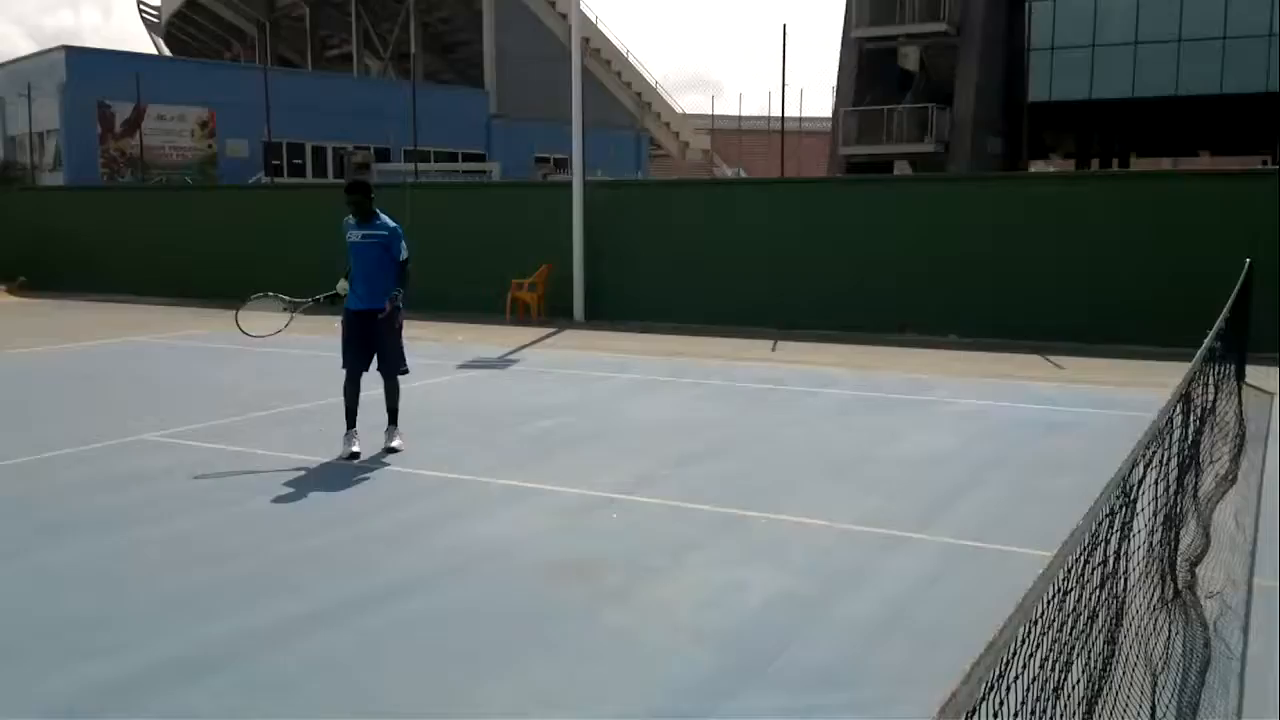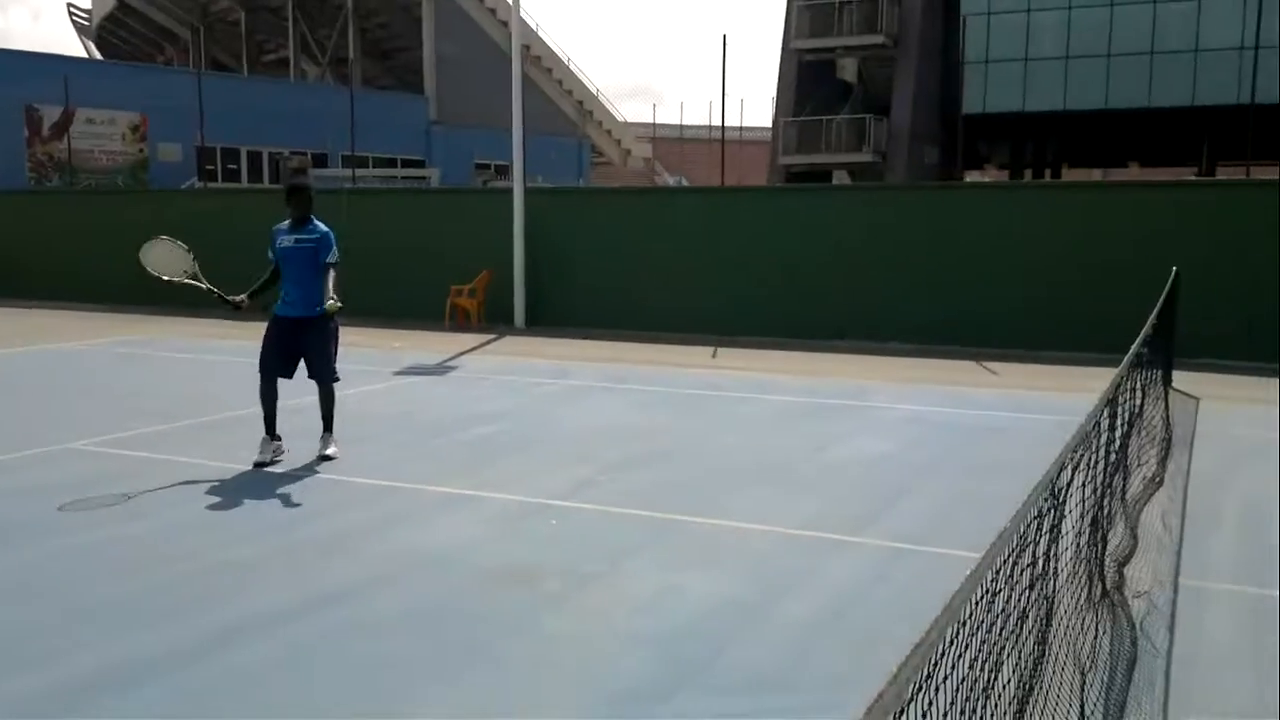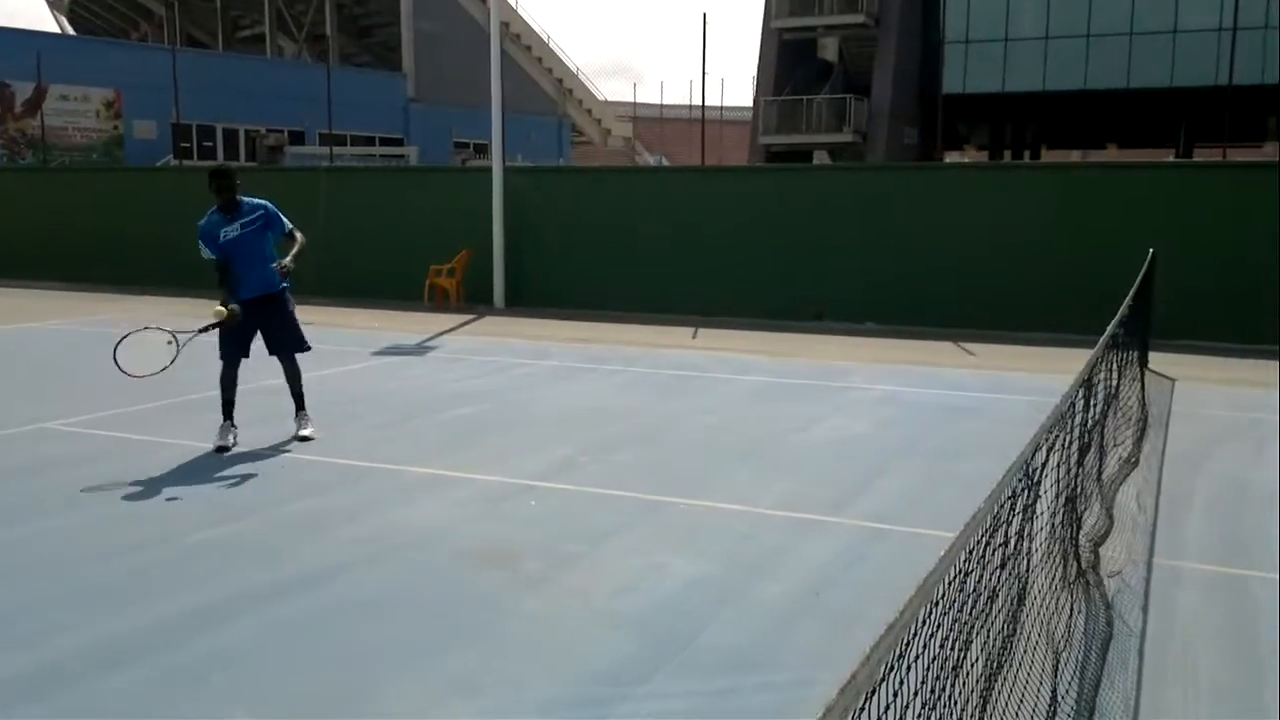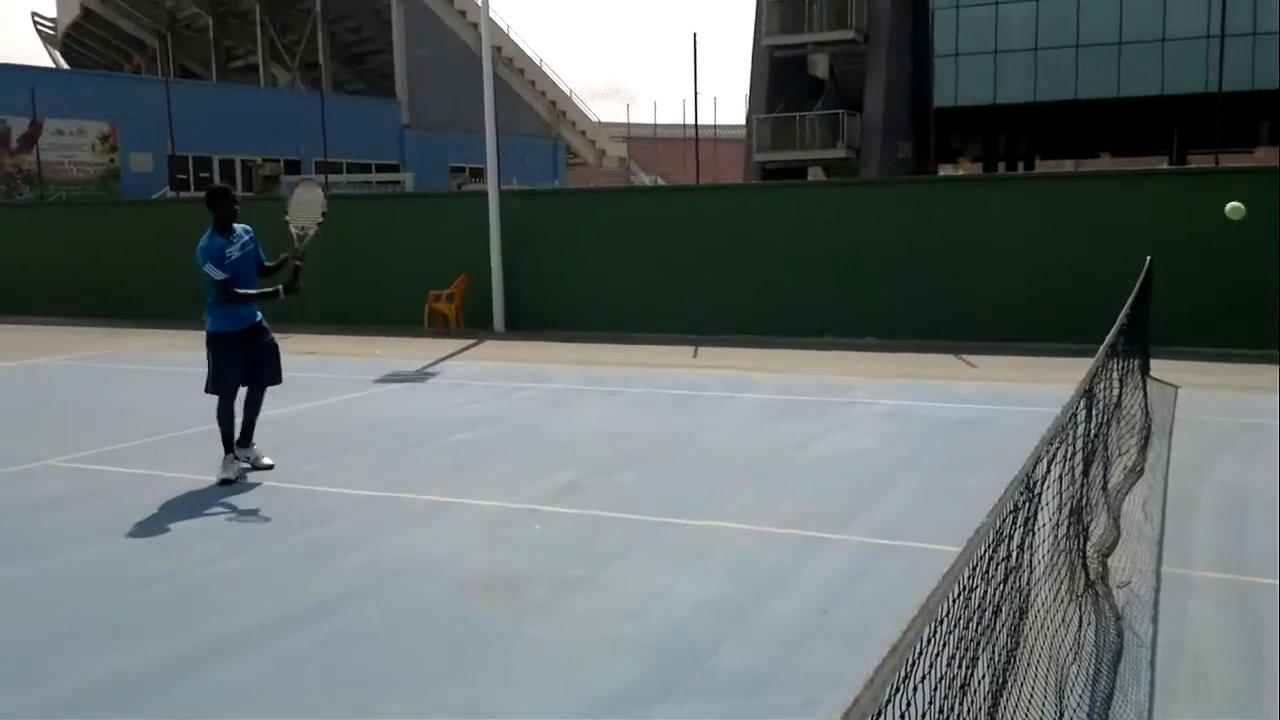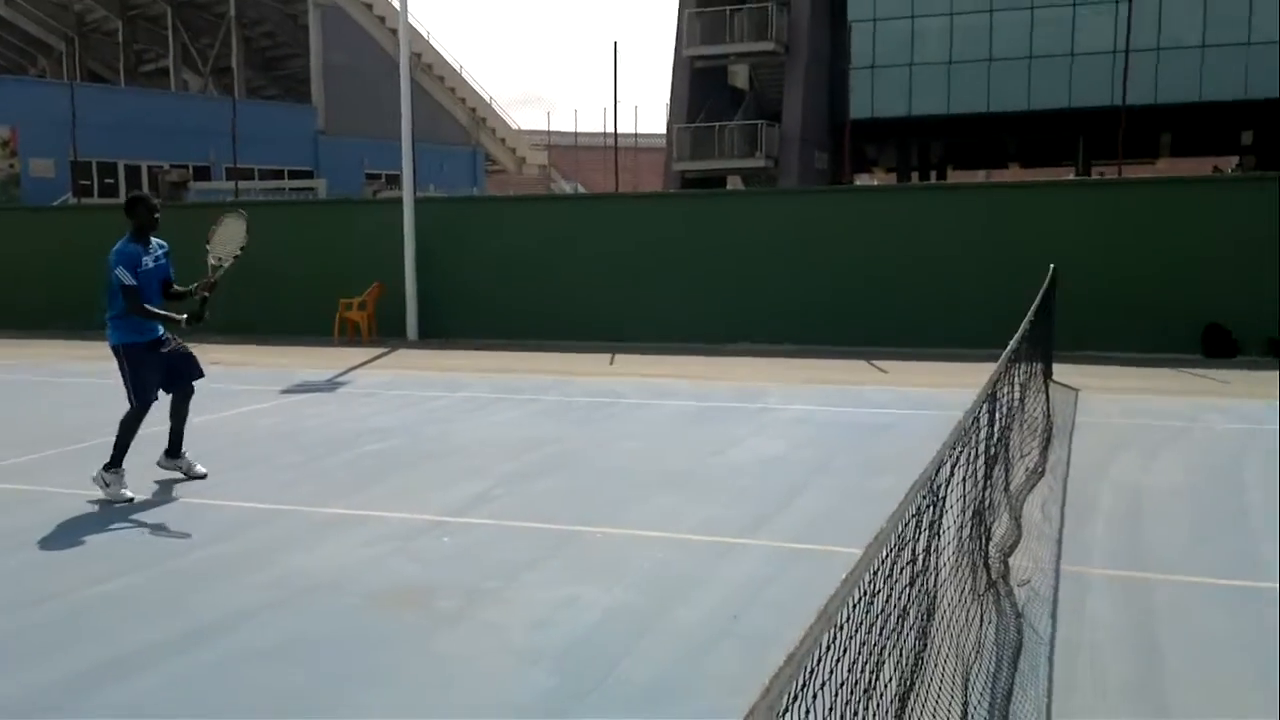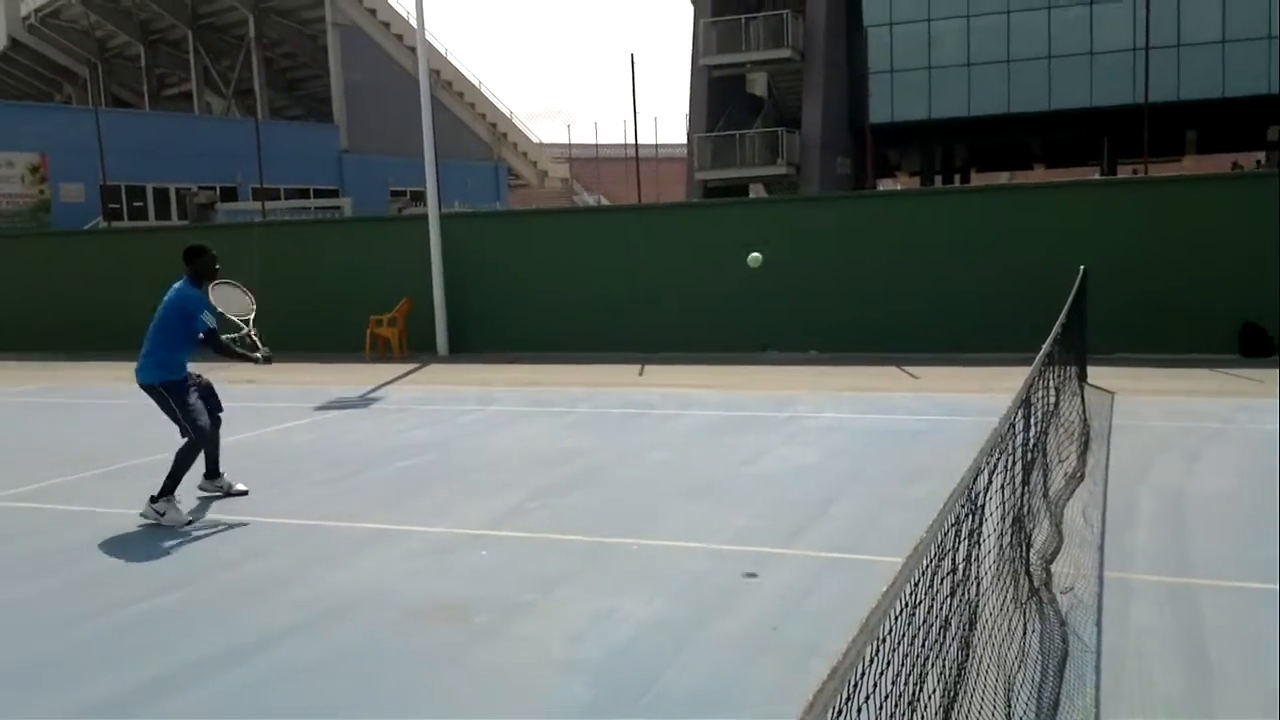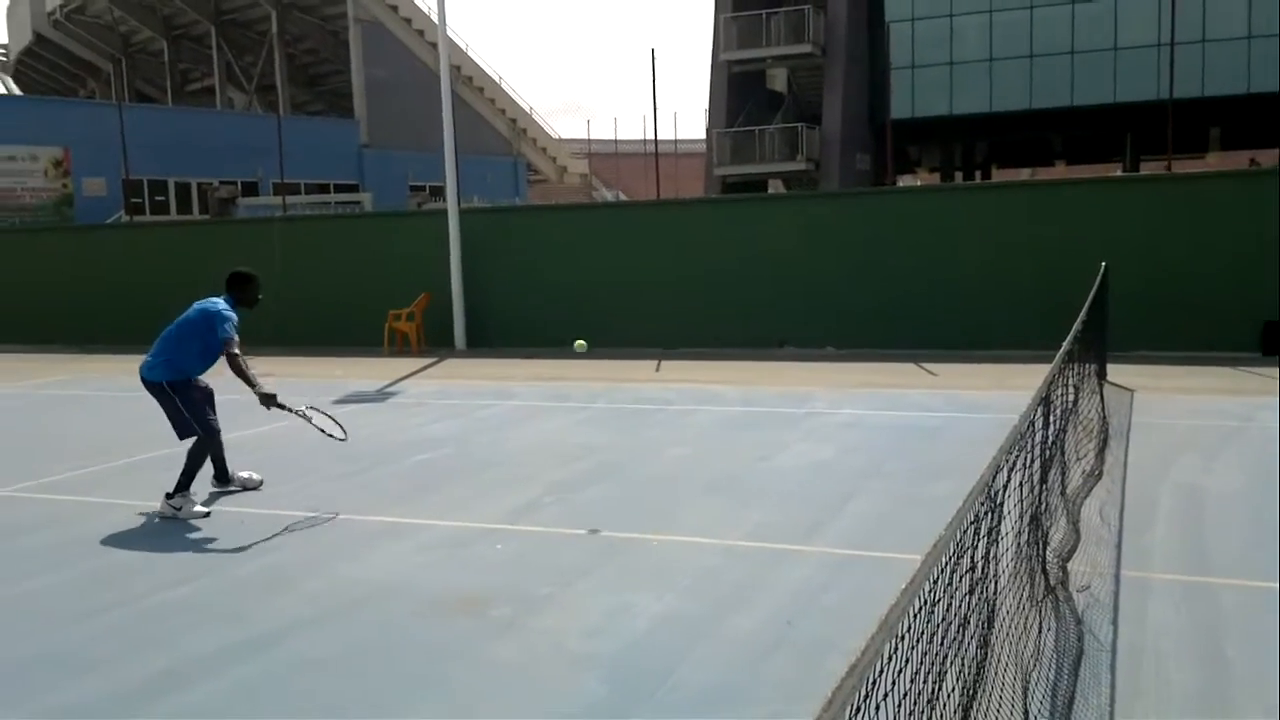
dt=0.4s
person 1, frame 1
left shoulder: (390, 230)
right shoulder: (348, 226)
left elbow: (403, 270)
left wrist: (394, 298)
right wrist: (345, 280)
left hip: (385, 310)
right hip: (354, 310)
left knee: (389, 371)
right knee: (352, 371)
left ankle: (393, 429)
right ankle: (351, 433)
person 1, frame 2
left shoulder: (322, 234)
right shoulder: (279, 232)
left elbow: (329, 271)
left wrist: (330, 296)
right wrist: (249, 295)
left hip: (316, 317)
right hip: (283, 316)
left knee: (323, 378)
right knee: (268, 376)
left ankle: (328, 436)
right ankle: (272, 441)
person 1, frame 3
left shoulder: (262, 209)
right shoulder: (208, 227)
left elbow: (296, 236)
right elbow: (222, 272)
left wrist: (289, 258)
right wrist: (230, 303)
left hip: (274, 292)
right hip: (240, 299)
left knee: (287, 354)
right knee: (231, 360)
left ankle: (301, 415)
right ankle: (228, 424)
person 1, frame 4
left shoulder: (246, 233)
right shoulder: (209, 248)
left elbow: (261, 269)
right elbow: (230, 295)
left wrist: (284, 262)
right wrist: (279, 291)
left hip: (253, 322)
right hip: (224, 329)
left knee: (259, 385)
right knee: (227, 392)
left ankle: (244, 447)
right ankle: (230, 456)
person 1, frame 5
left shoulder: (161, 248)
right shoulder: (123, 254)
left elbow: (168, 291)
right elbow: (134, 304)
left wrist: (194, 290)
right wrist: (180, 320)
left hip: (158, 335)
right hip: (130, 339)
left knee: (185, 385)
right knee: (142, 404)
left ankle: (174, 455)
right ankle: (111, 472)
person 1, frame 6
left shoulder: (185, 290)
right shoulder: (194, 297)
right elbow: (216, 344)
left wrist: (227, 343)
right wrist: (256, 357)
left hip: (170, 372)
right hip: (159, 376)
left knee: (212, 418)
right knee: (200, 433)
left ankle: (212, 478)
right ankle: (160, 501)
person 1, frame 7
left shoulder: (215, 306)
right shoulder: (224, 314)
right elbow: (234, 356)
right wrist: (258, 390)
left hip: (178, 372)
right hip: (164, 376)
left knee: (209, 416)
right knee: (208, 432)
left ankle: (223, 477)
right ankle: (176, 498)
